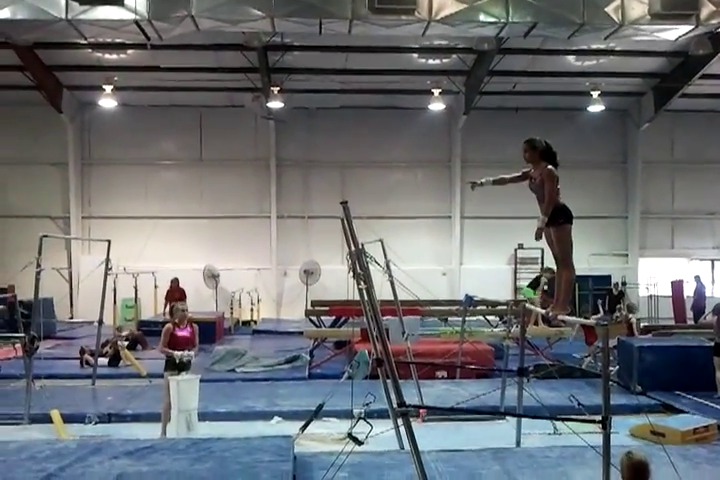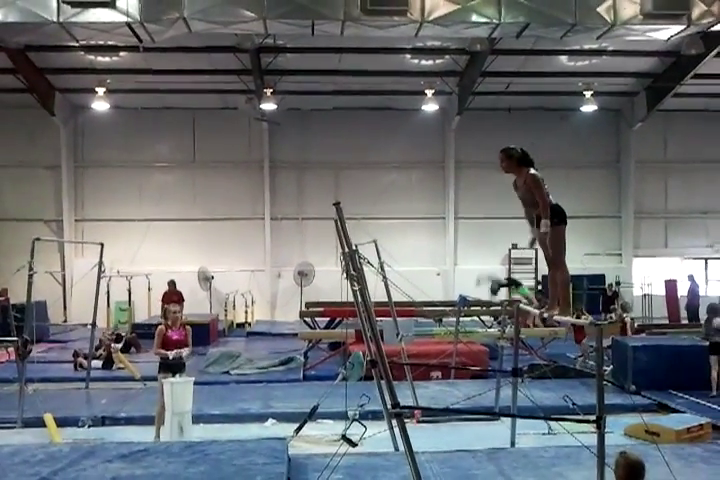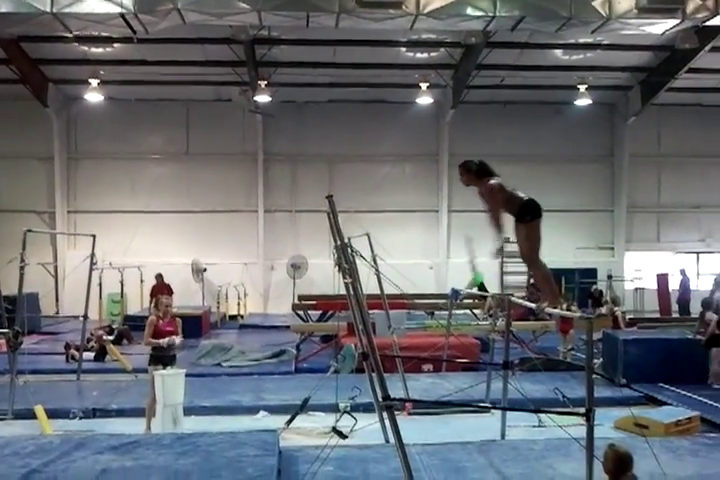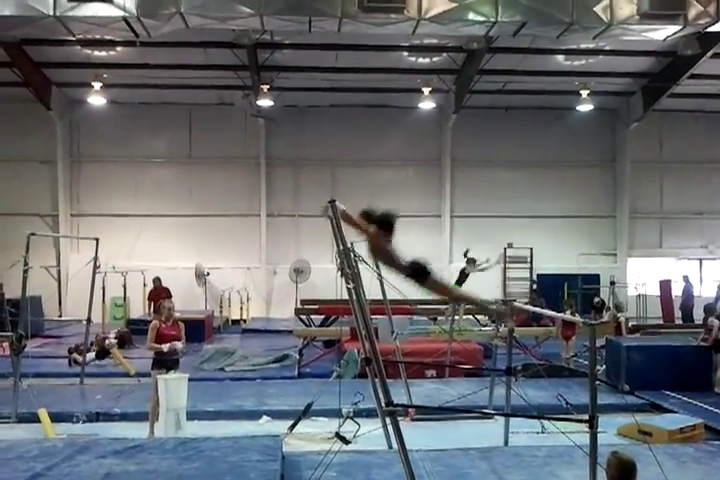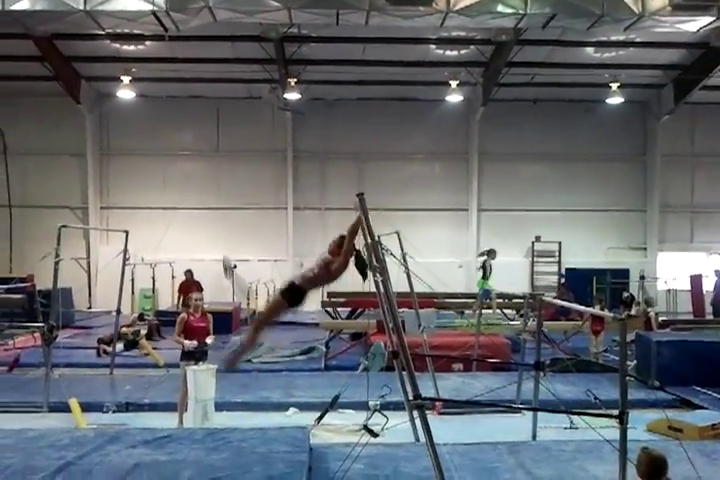
dt=0.5s
person 1, frame 1
left shoulder: (548, 171)
right shoulder: (530, 173)
left elbow: (550, 200)
right elbow: (507, 179)
left wrist: (540, 224)
right wrist: (483, 182)
left hip: (560, 215)
right hip: (550, 217)
left knee: (566, 262)
right knee: (560, 263)
left ankle: (564, 305)
right ankle: (557, 303)
person 1, frame 2
left shoulder: (531, 176)
right shoulder: (516, 182)
left elbow: (544, 203)
left wrist: (545, 229)
right wrist: (534, 232)
left hip: (554, 216)
right hip: (543, 218)
left knee: (558, 263)
right knee: (551, 264)
left ankle: (565, 307)
right ankle: (553, 304)
person 1, frame 3
left shoulder: (490, 186)
right shoulder: (482, 189)
left elbow: (497, 214)
right elbow: (493, 213)
left wrist: (500, 240)
right wrist: (500, 238)
left hip: (528, 210)
right hip: (521, 213)
left knee: (532, 258)
right knee: (527, 259)
left ankle: (555, 298)
right ankle: (550, 298)
person 1, frame 4
left shoulder: (374, 234)
right shoulder: (377, 235)
left elbow: (352, 220)
left wrist: (335, 209)
left hip: (414, 270)
right hip: (414, 269)
left knee: (452, 294)
right knee: (451, 293)
left ankle: (490, 308)
right ankle: (490, 306)
person 1, frame 5
left shoulder: (338, 263)
right shoulder: (334, 262)
left elbow: (350, 236)
right elbow: (349, 237)
left wrist: (360, 220)
left hip: (294, 291)
right hip: (293, 289)
left knee: (260, 322)
right knee: (261, 321)
left ankle: (240, 351)
person 2, frame 1
left shoulder: (193, 327)
right shoulder: (169, 327)
left elbow: (196, 346)
right elbow: (162, 348)
left wrist: (192, 353)
right wrist: (175, 354)
left hip: (186, 364)
right hip: (171, 364)
right knee: (169, 399)
right ankle: (163, 432)
person 2, frame 2
left shoulder: (186, 329)
right shoulder: (162, 329)
left elbow: (189, 347)
right elbow: (156, 350)
left wrist: (185, 352)
right wrist: (171, 353)
left hip: (180, 366)
right hip: (165, 367)
right knee: (163, 401)
right ankle: (157, 435)
person 2, frame 3
left shoulder: (176, 321)
right shoulder: (153, 319)
left elbow: (179, 338)
right elbow: (146, 340)
left wrist: (177, 341)
right wrist: (164, 341)
left hip: (171, 358)
right hip: (156, 358)
right knee: (154, 393)
right ankle: (148, 426)
person 2, frame 4
left shoulder: (179, 325)
right shoulder: (156, 324)
left elbow: (183, 344)
right elbow: (149, 345)
left wrist: (179, 346)
right wrist: (165, 347)
left hip: (174, 362)
right hip: (159, 362)
right knee: (156, 397)
right ankle: (151, 430)
person 2, frame 5
left shoulder: (208, 317)
right shoulder: (184, 316)
left elbow: (210, 335)
right elbow: (176, 337)
left wrist: (210, 340)
right wrist: (186, 343)
left hip: (203, 354)
right hip: (188, 354)
right knee: (185, 388)
right ankle: (180, 421)
